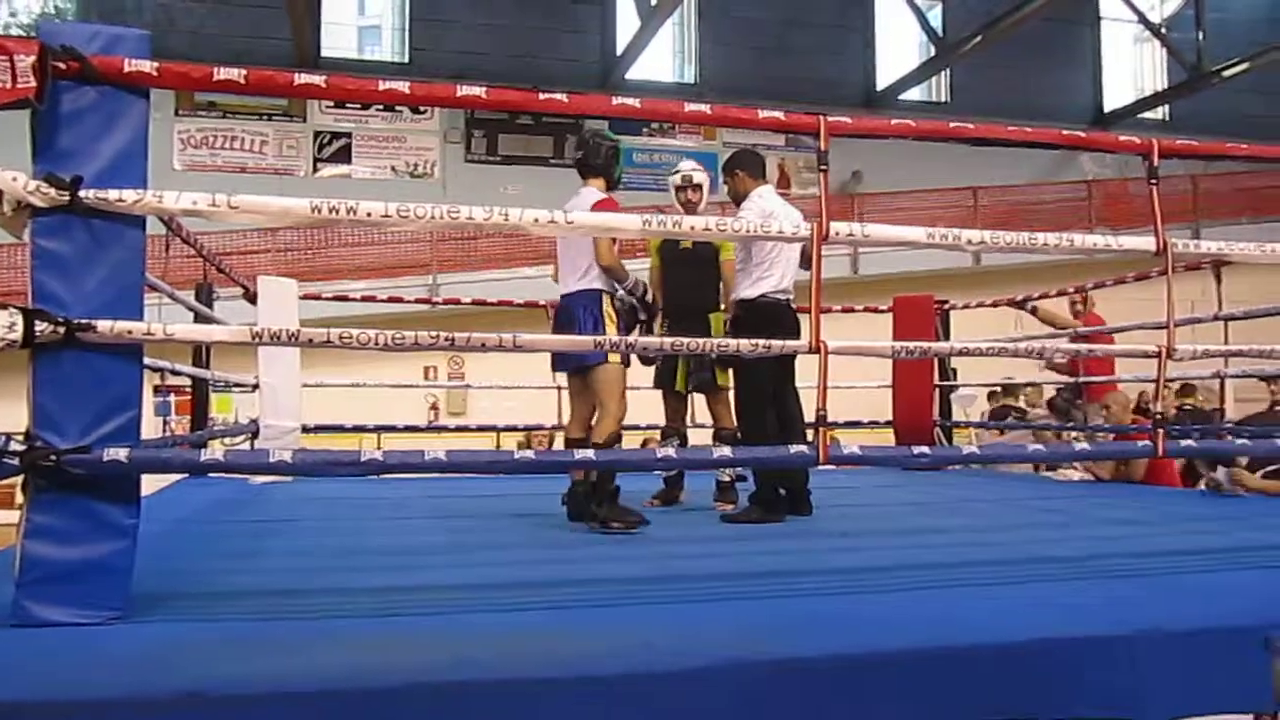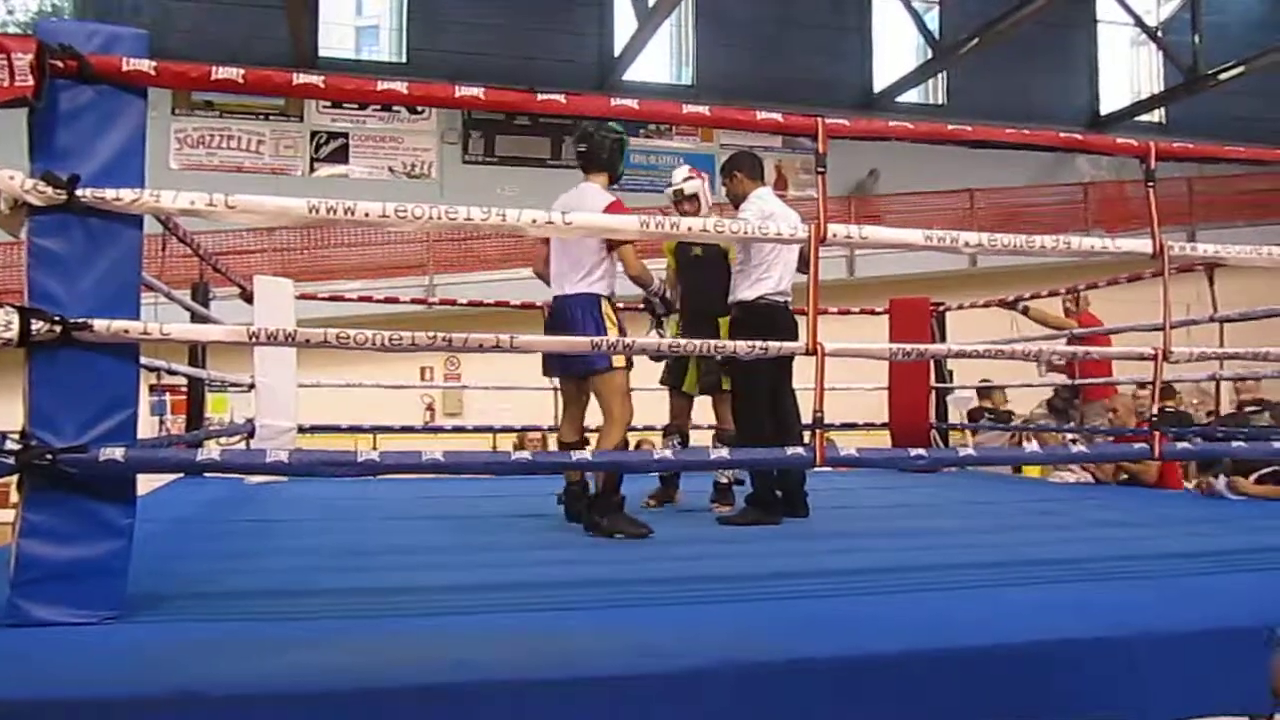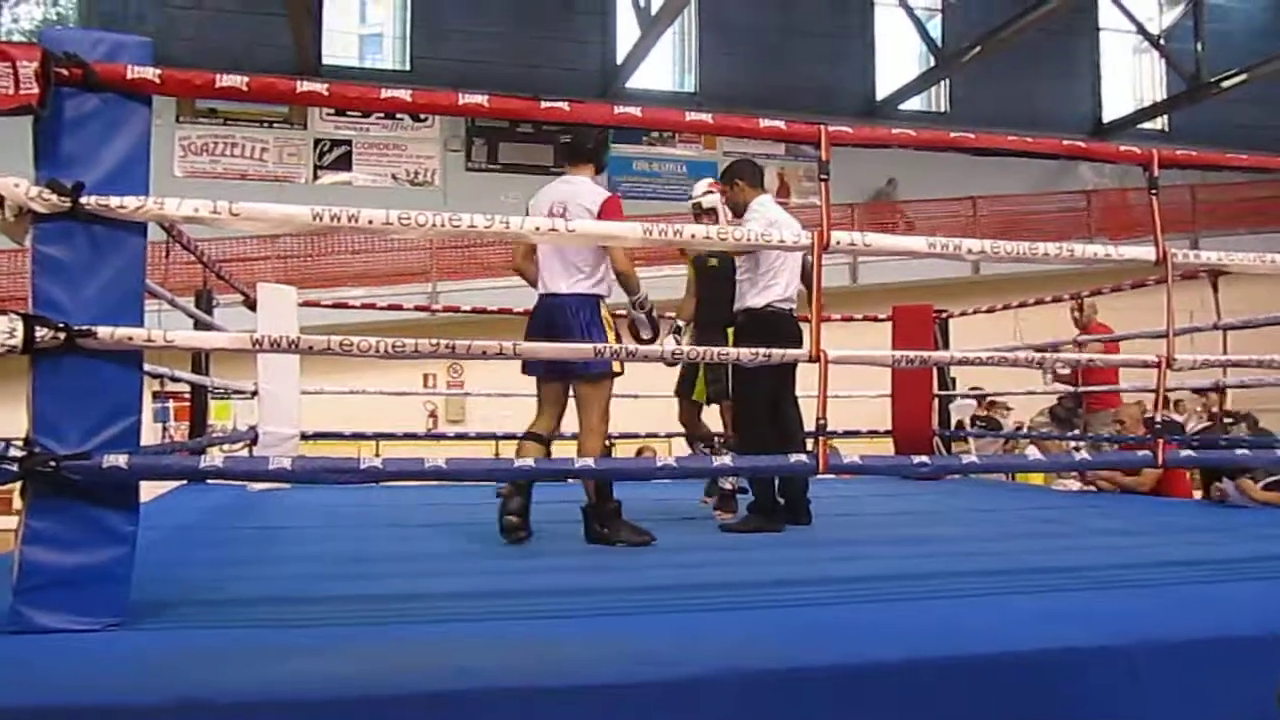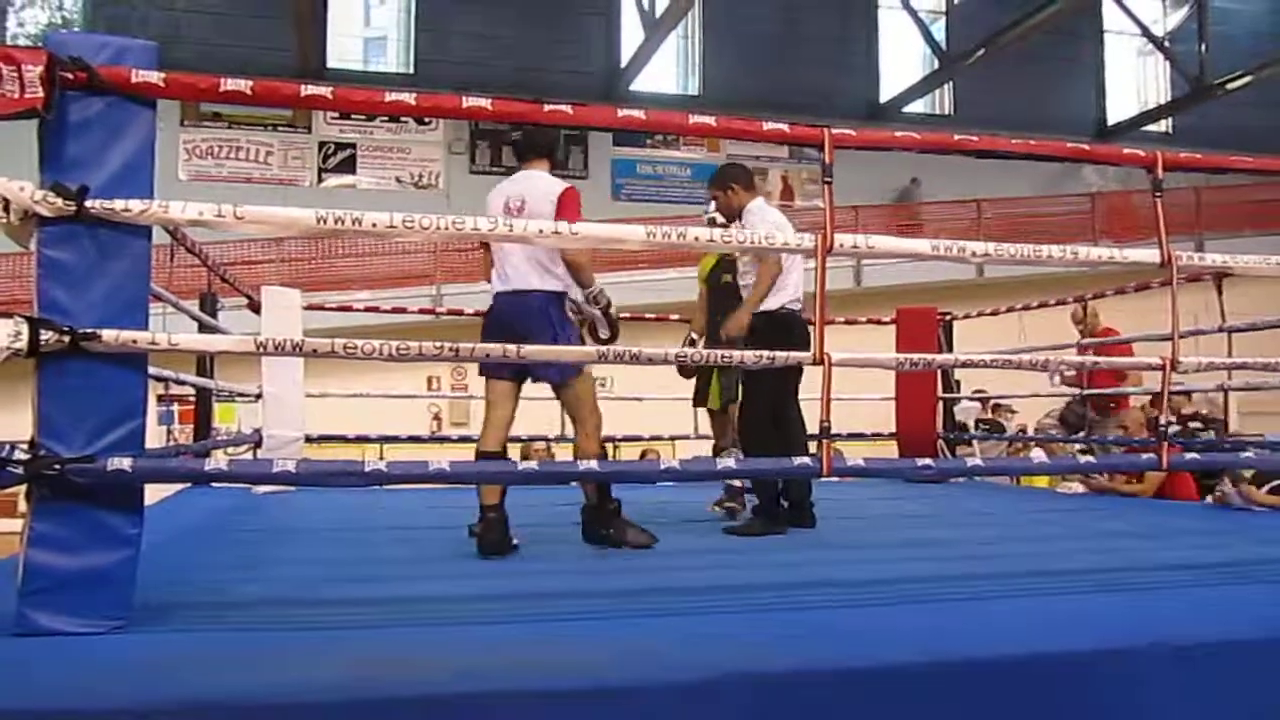
dt=0.3s
person 1, frame 1
left shoulder: (570, 208)
right shoulder: (602, 203)
right elbow: (606, 259)
right wrist: (638, 291)
left hip: (569, 307)
right hip: (592, 308)
left knee: (581, 411)
right knee: (612, 408)
left ankle: (579, 495)
right ankle: (601, 500)
person 1, frame 2
left shoulder: (560, 203)
right shoulder: (608, 204)
left elbow: (540, 266)
right elbow: (632, 267)
right wrist: (658, 292)
left hip: (561, 309)
right hip: (592, 310)
left knee: (573, 413)
right knee: (618, 414)
left ankle: (575, 495)
right ankle: (605, 510)
person 1, frame 3
left shoulder: (540, 198)
right shoulder: (602, 200)
left elbow: (521, 263)
right elbow: (620, 264)
right wrist: (642, 305)
left hip: (546, 310)
right hip: (584, 311)
left knee: (546, 416)
right knee: (593, 424)
left ankle: (516, 497)
right ankle: (602, 518)
person 1, frame 4
left shoulder: (496, 195)
right shoulder: (560, 192)
right elbow: (573, 255)
right wrist: (597, 298)
left hip: (502, 310)
right hip: (544, 309)
left knee: (496, 424)
right knee: (586, 421)
left ankle: (491, 524)
right ankle: (602, 518)
person 2, frame 1
left shoulder: (756, 204)
right shoulder: (790, 211)
right elbow: (807, 258)
left hip: (755, 314)
right hip: (782, 313)
left knee: (756, 408)
right knee: (783, 403)
left ankle: (767, 500)
right ankle: (796, 494)
person 2, frame 2
left shoulder: (756, 206)
right shoulder: (788, 213)
right elbow: (805, 261)
left hip: (754, 315)
right hip: (780, 315)
left knee: (752, 410)
right knee: (781, 406)
left ankle: (763, 502)
right ankle: (793, 496)
person 2, frame 3
left shoulder: (758, 212)
right shoulder: (785, 219)
left elbow: (743, 245)
right elbow: (807, 272)
left hip: (761, 323)
right hip: (785, 323)
left knee: (751, 417)
right knee: (784, 414)
left ankle: (767, 509)
right ankle: (796, 503)
person 2, frame 4
left shoulder: (759, 217)
right shoulder: (768, 218)
left elbow: (772, 266)
left wrist: (744, 313)
right wrist: (743, 318)
left hip: (772, 326)
right hip: (788, 326)
left knee: (757, 421)
right knee: (785, 417)
left ankle: (770, 512)
right ankle: (799, 507)
person 3, frame 1
right shoulder: (661, 236)
left elbow: (730, 283)
left hip: (709, 327)
right hip: (673, 328)
left knee: (719, 405)
right knee: (673, 409)
left ankle: (726, 485)
right ankle: (672, 484)
person 3, frame 2
right shoulder: (675, 240)
left hip: (719, 329)
right hip: (687, 329)
left knee: (723, 409)
right knee: (677, 411)
left ankle: (723, 487)
right ankle: (668, 484)
person 3, frame 3
right shoulder: (696, 249)
right wrist: (677, 328)
left hip: (732, 338)
right hip: (701, 338)
left knee: (731, 416)
right knee: (688, 416)
left ankle: (728, 493)
right ankle: (717, 475)
person 3, frame 4
right shoulder: (708, 264)
right wrist: (691, 341)
right hip: (714, 349)
left knee: (737, 415)
right knee: (719, 424)
left ankle: (736, 490)
right ankle: (732, 488)
